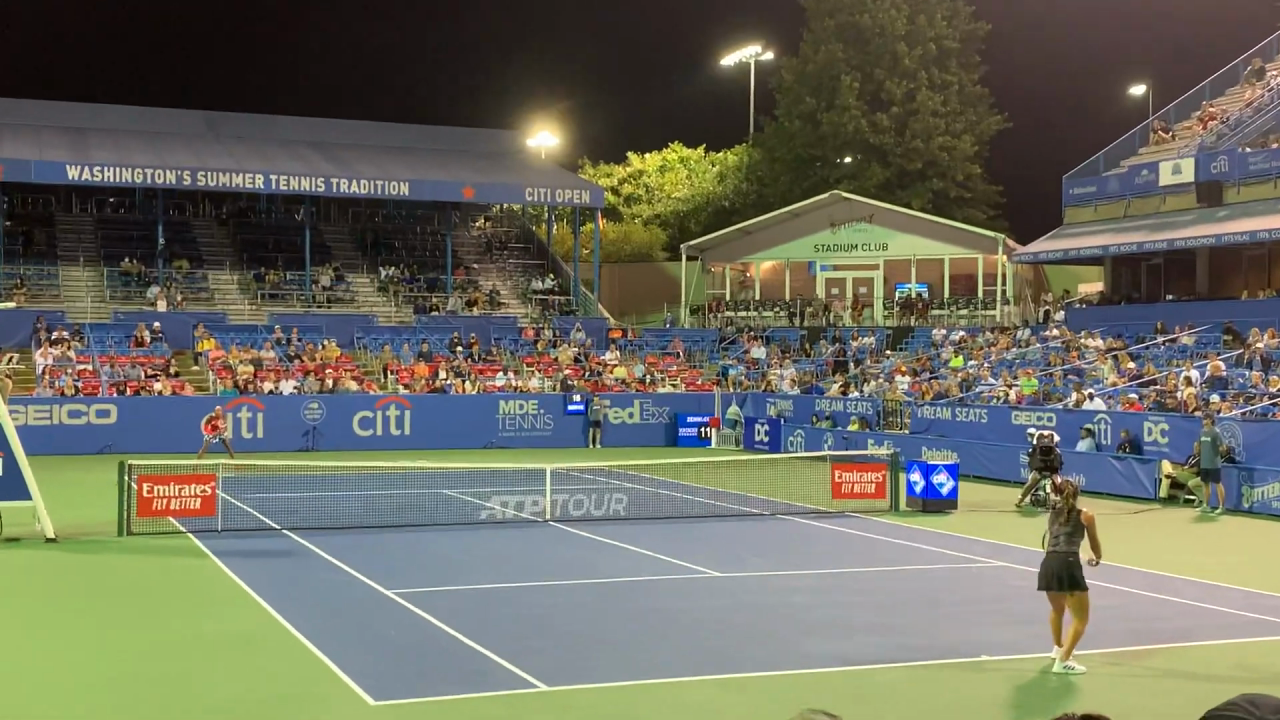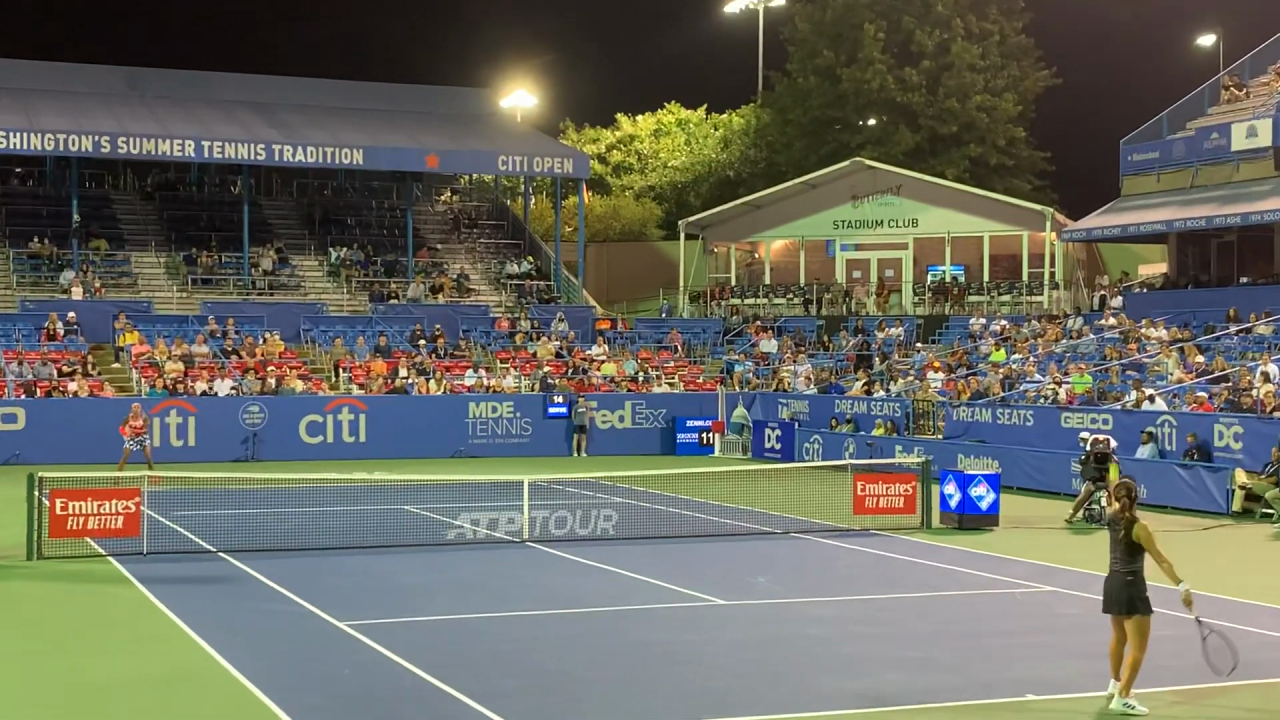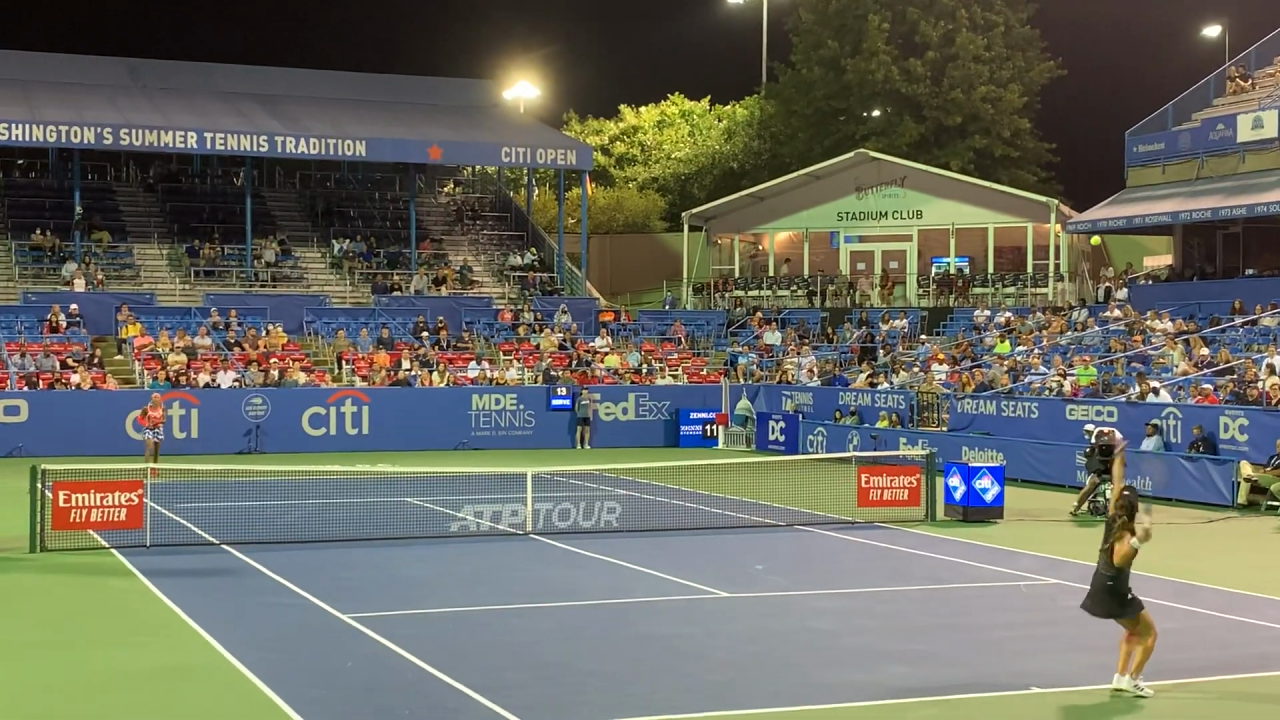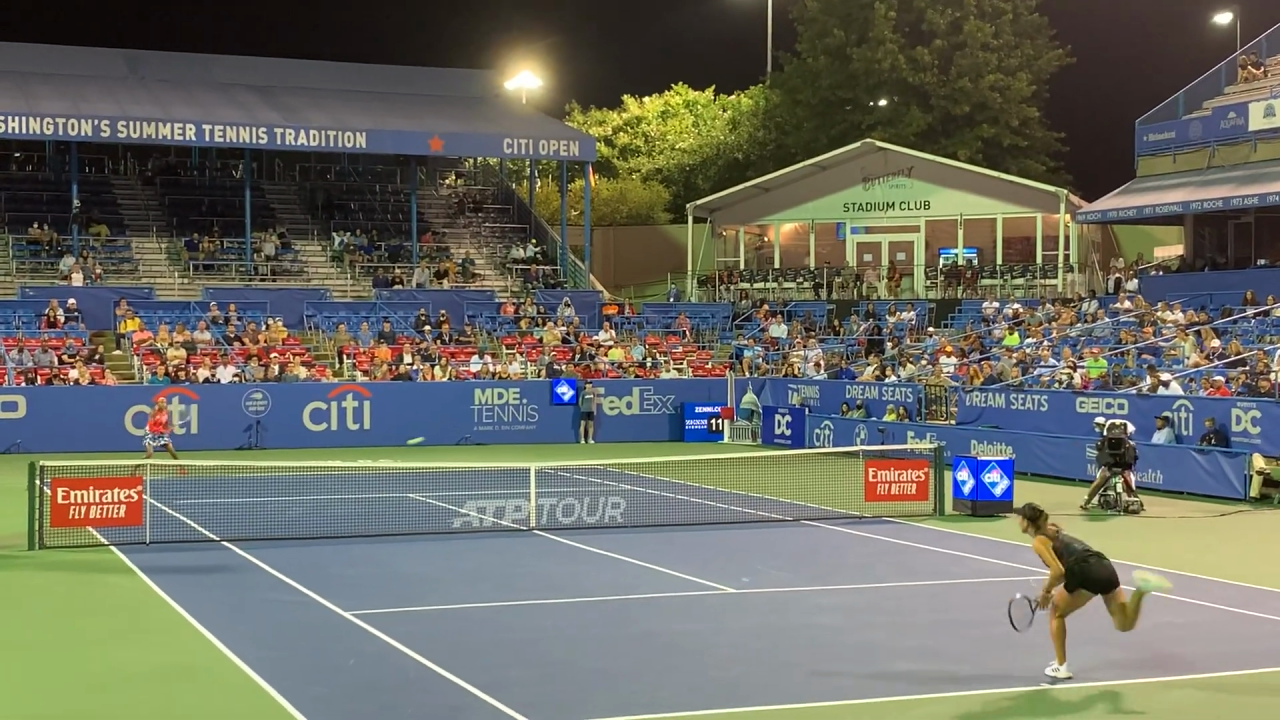
dt=0.7s
person 1, frame 1
left shoulder: (1053, 513)
right shoulder: (1085, 515)
right elbow: (1094, 544)
right wrist: (1097, 558)
left hip: (1048, 565)
right hip: (1068, 565)
left knee: (1057, 610)
right knee: (1081, 619)
left ankle: (1058, 648)
right ankle: (1063, 661)
person 1, frame 2
left shoulder: (1112, 517)
right shoulder: (1138, 527)
left elbow: (1112, 500)
right elbow: (1161, 561)
left wrist: (1115, 484)
right wrist: (1182, 587)
left hip: (1112, 583)
right hip: (1131, 586)
left knee: (1119, 637)
right knee: (1137, 647)
left ankle: (1115, 683)
right ankle: (1122, 698)
person 1, frame 3
left shoulder: (1114, 517)
right shoulder: (1123, 535)
left elbow: (1118, 484)
right elbow: (1119, 561)
left wrist: (1119, 455)
right wrist: (1138, 542)
left hip: (1101, 588)
right hip: (1114, 591)
left knee: (1133, 631)
right knee: (1149, 634)
left ankle: (1121, 677)
right ankle: (1132, 680)
person 1, frame 4
left shoulder: (1039, 542)
right shoulder: (1051, 530)
left elbow: (1059, 571)
left wrist: (1046, 591)
right wrist: (1054, 591)
left hip: (1086, 573)
right hip: (1104, 568)
left knee: (1057, 614)
right knee: (1125, 624)
right ankle: (1141, 588)
